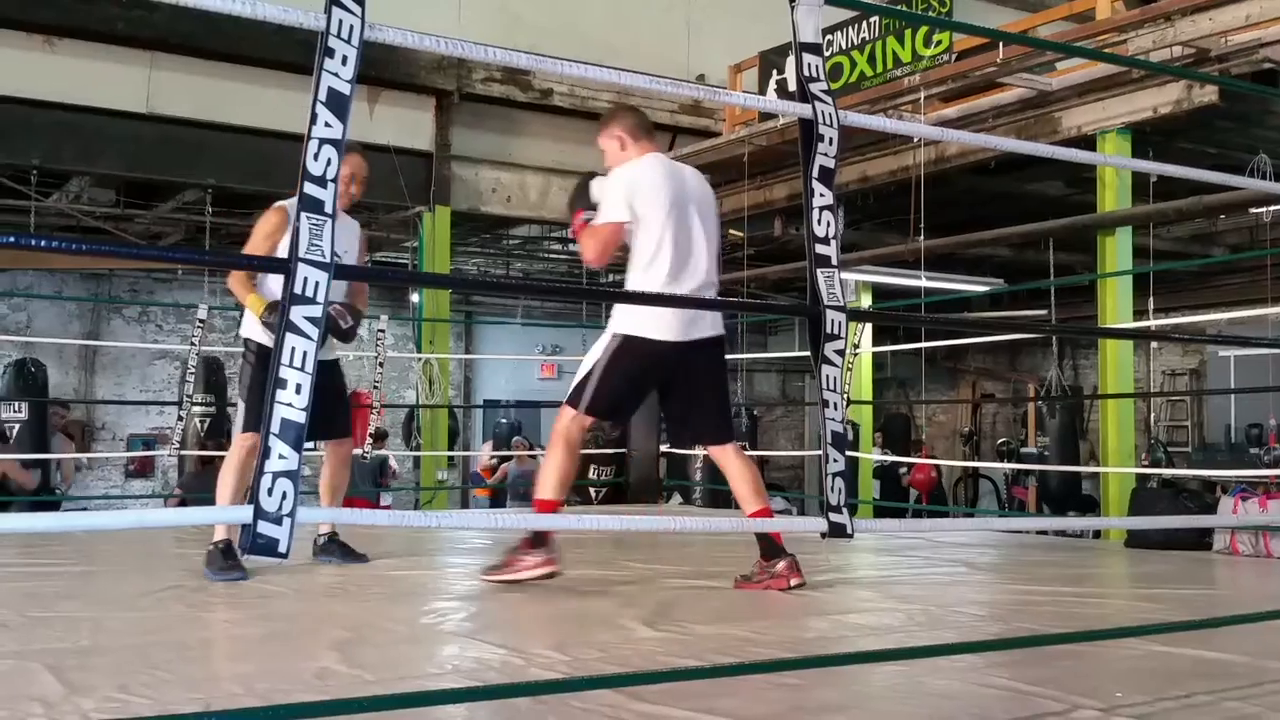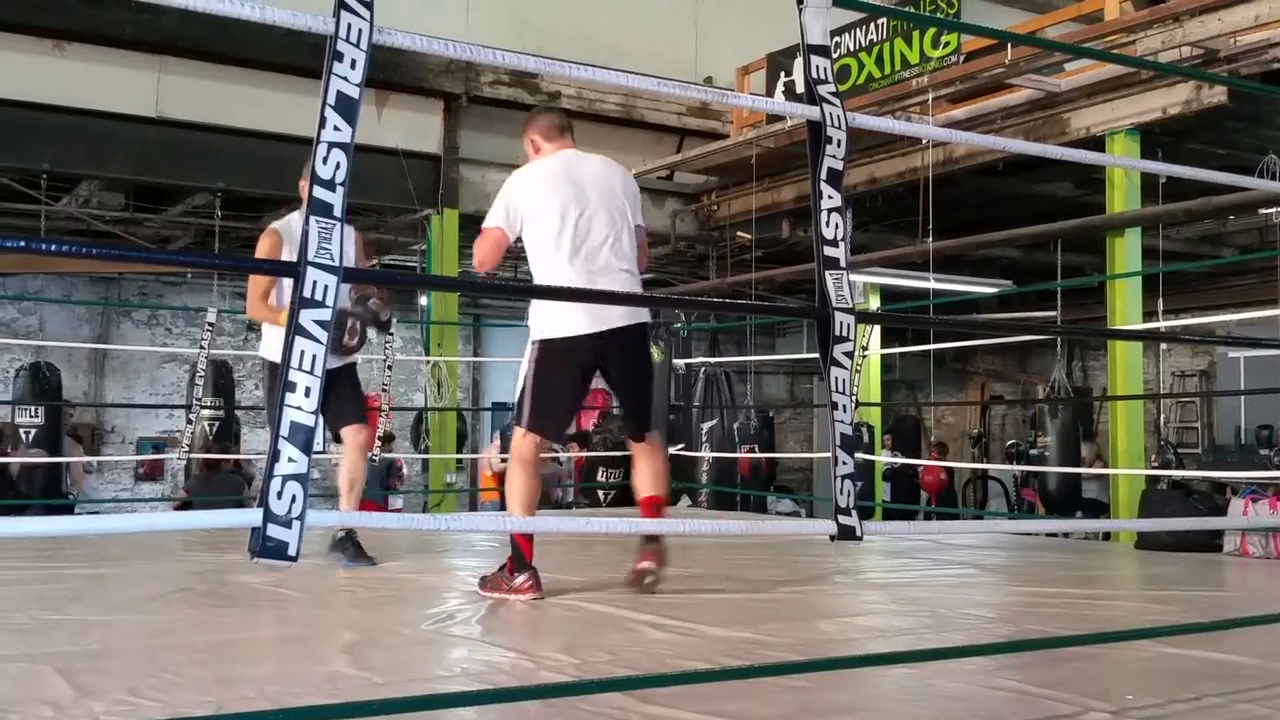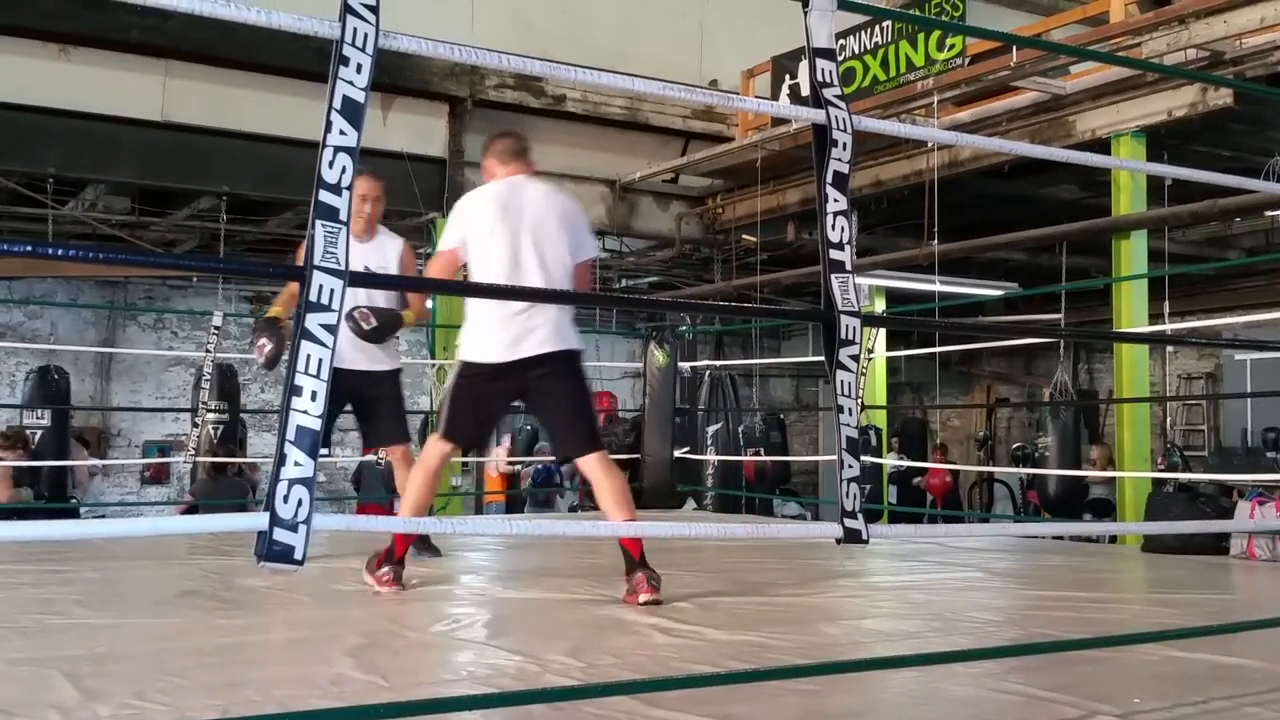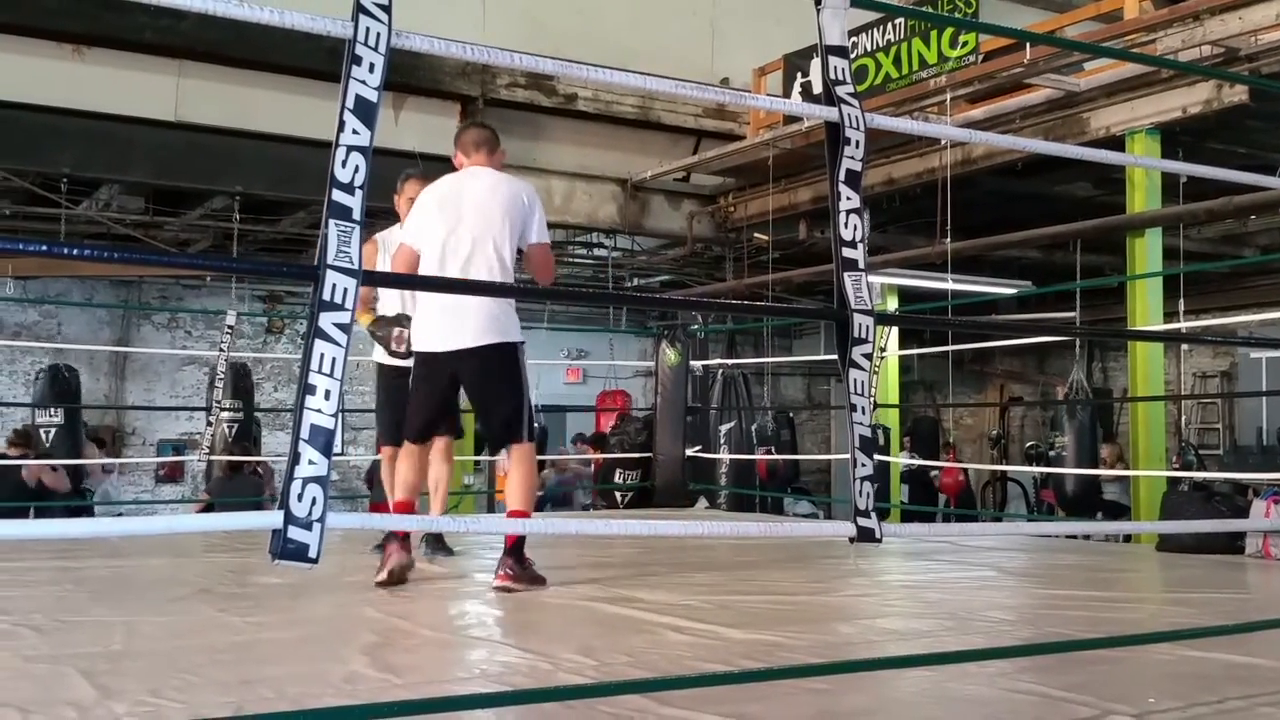
dt=0.5s
person 1, frame 1
left shoulder: (627, 177)
right shoulder: (697, 181)
left elbow: (598, 254)
left wrist: (585, 217)
left hip: (645, 326)
right hip: (703, 328)
left knee: (571, 422)
right knee: (721, 443)
left ankle: (538, 545)
right ankle: (776, 558)
person 1, frame 2
left shoulder: (524, 178)
right shoulder: (617, 173)
left elbow: (484, 259)
left wrist: (517, 231)
left hip: (561, 324)
right hip: (627, 318)
left knee: (526, 443)
right knee: (643, 436)
left ankle: (520, 569)
right ankle: (651, 544)
person 1, frame 3
left shoulder: (475, 202)
right shoulder: (567, 206)
left elbow: (435, 279)
right elbow: (581, 285)
left wrist: (463, 264)
left hip: (487, 348)
right hip: (553, 346)
left knee: (439, 448)
right knee: (593, 458)
left ankle: (391, 562)
right ankle: (639, 570)
person 1, frame 4
left shoulder: (431, 194)
right shoulder: (520, 192)
left elbow: (400, 271)
right elbow: (545, 275)
left hip: (433, 334)
right hip: (493, 333)
left knee: (418, 442)
right knee: (521, 446)
left ankle: (398, 543)
right ankle: (513, 558)
person 2, frame 1
left shoulder: (355, 232)
right shoulder: (284, 216)
left elbow: (359, 293)
right elbow: (238, 277)
left wrist: (352, 315)
right wrist: (265, 312)
left hip: (322, 353)
right hip: (269, 345)
left knee: (342, 444)
right knee: (249, 439)
left ankle: (326, 537)
right ankle: (222, 545)
person 2, frame 2
left shoulder: (350, 237)
right shoulder: (277, 236)
left elbow: (364, 289)
right elbow: (255, 305)
left hip: (337, 362)
right hip: (285, 360)
left knee: (358, 437)
left ankle: (344, 534)
person 2, frame 3
left shoulder: (398, 249)
left elbow: (419, 309)
right elbow: (292, 292)
left wrist: (392, 320)
right wrist: (272, 320)
left hip: (378, 368)
right hip: (328, 365)
left knee: (400, 452)
person 2, frame 4
right shoulder: (377, 246)
right elbow: (360, 303)
right wrist: (377, 326)
right hip: (395, 362)
right knee: (389, 451)
left ankle: (434, 530)
